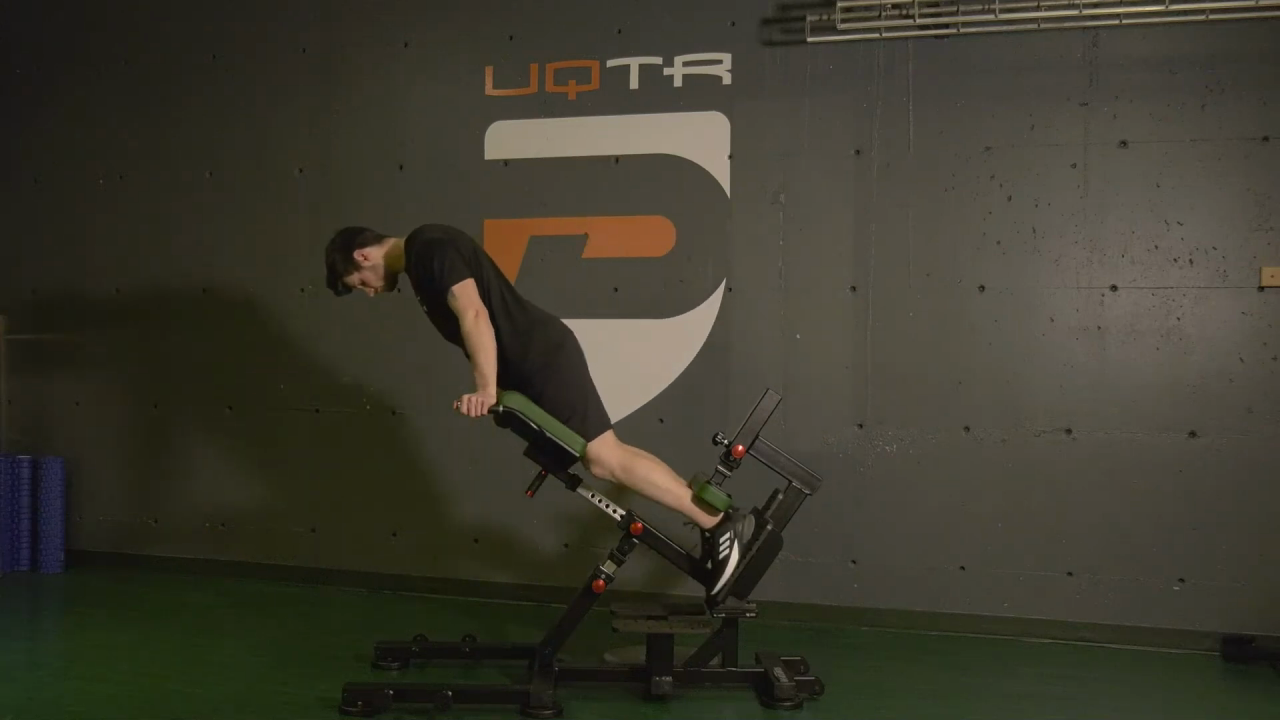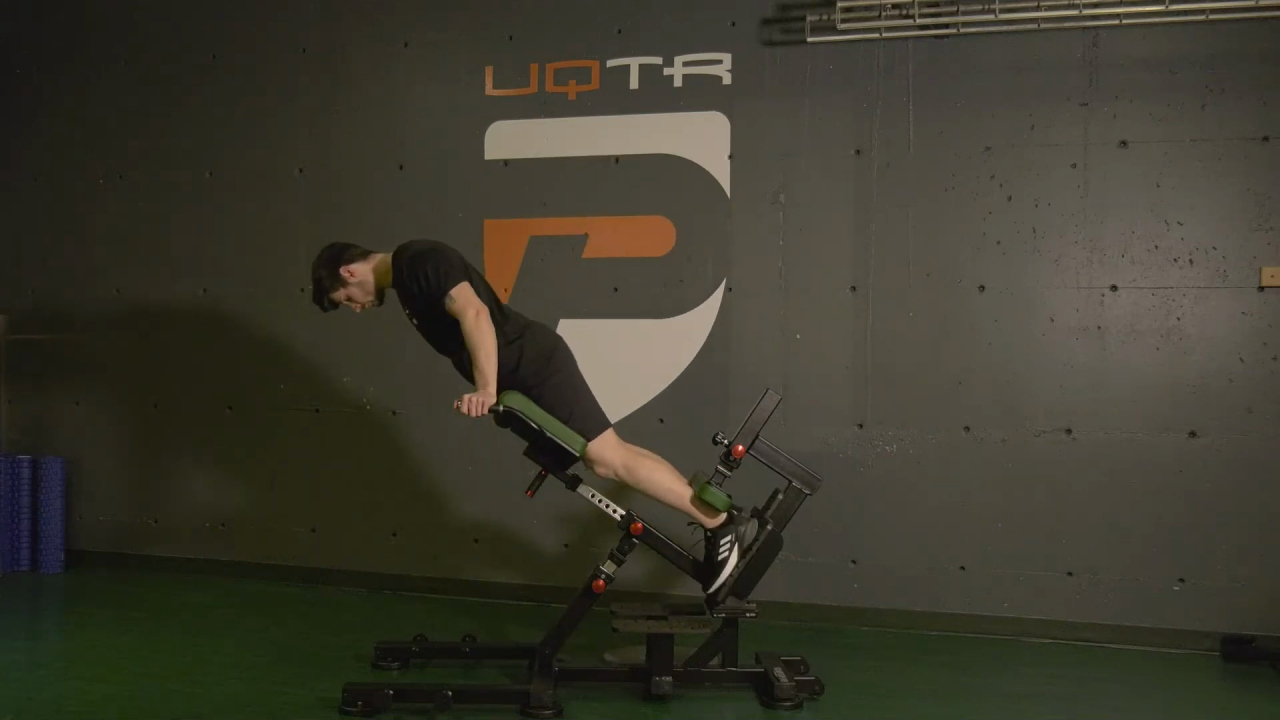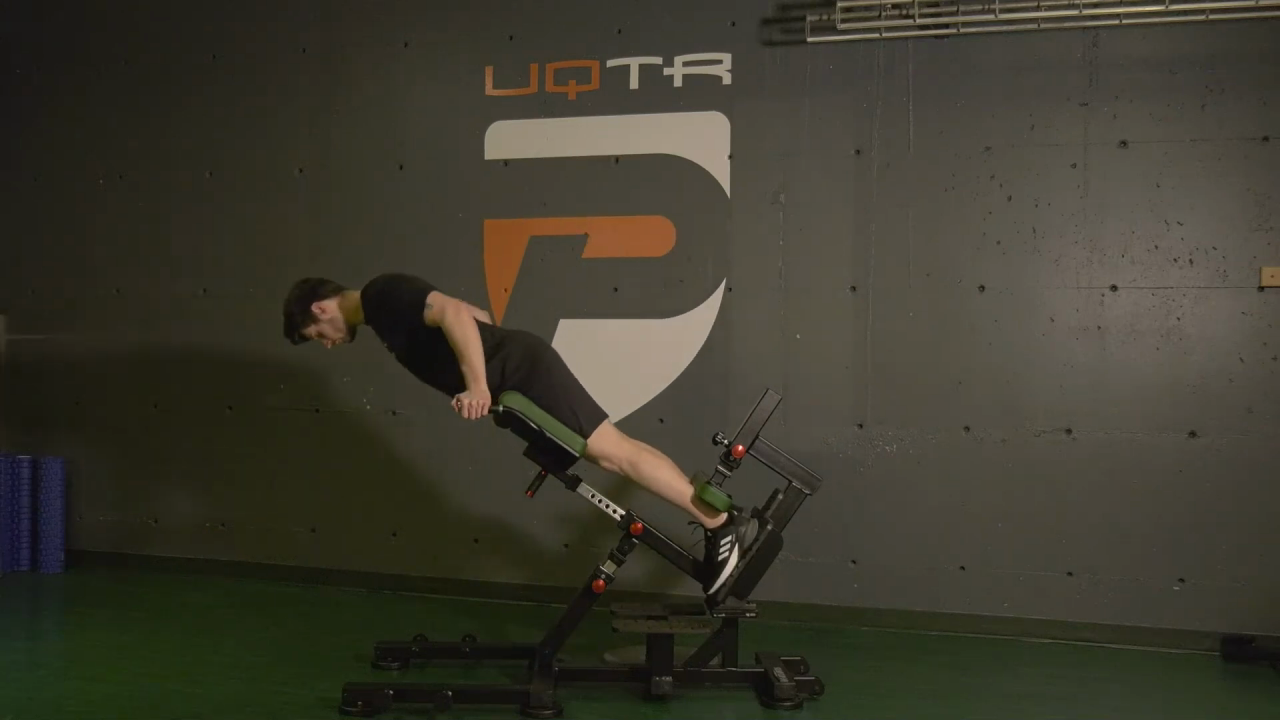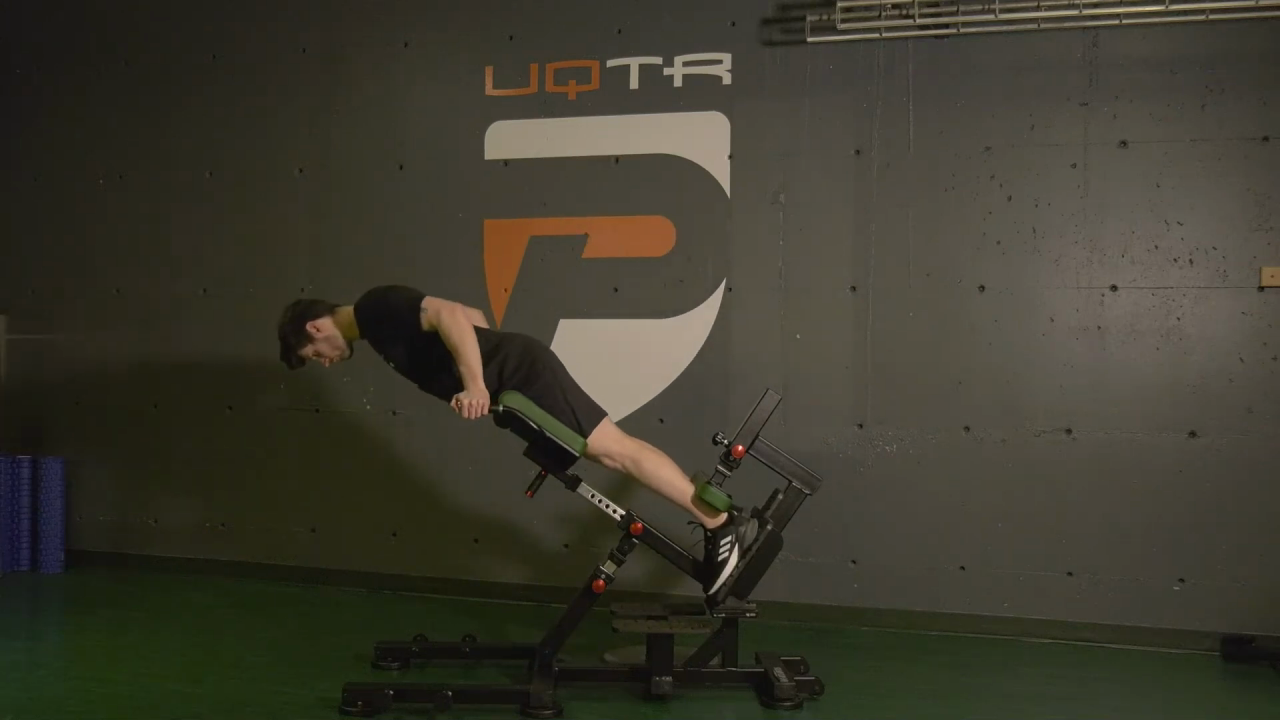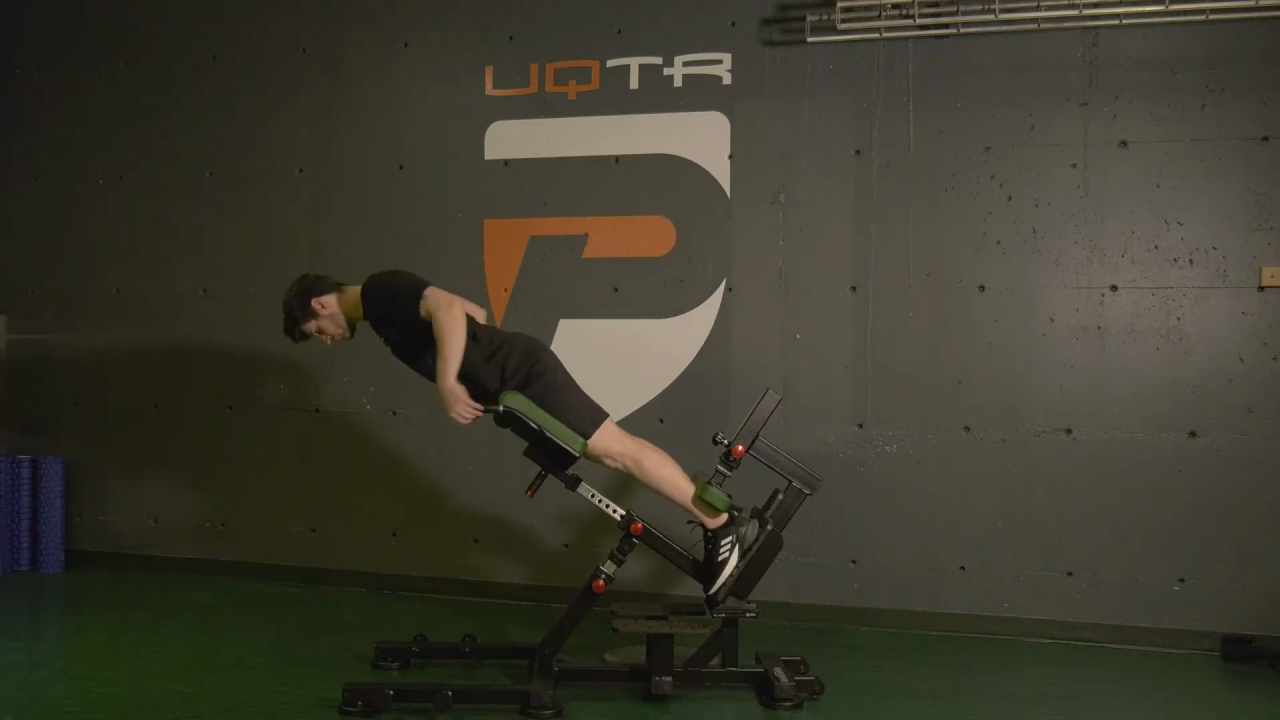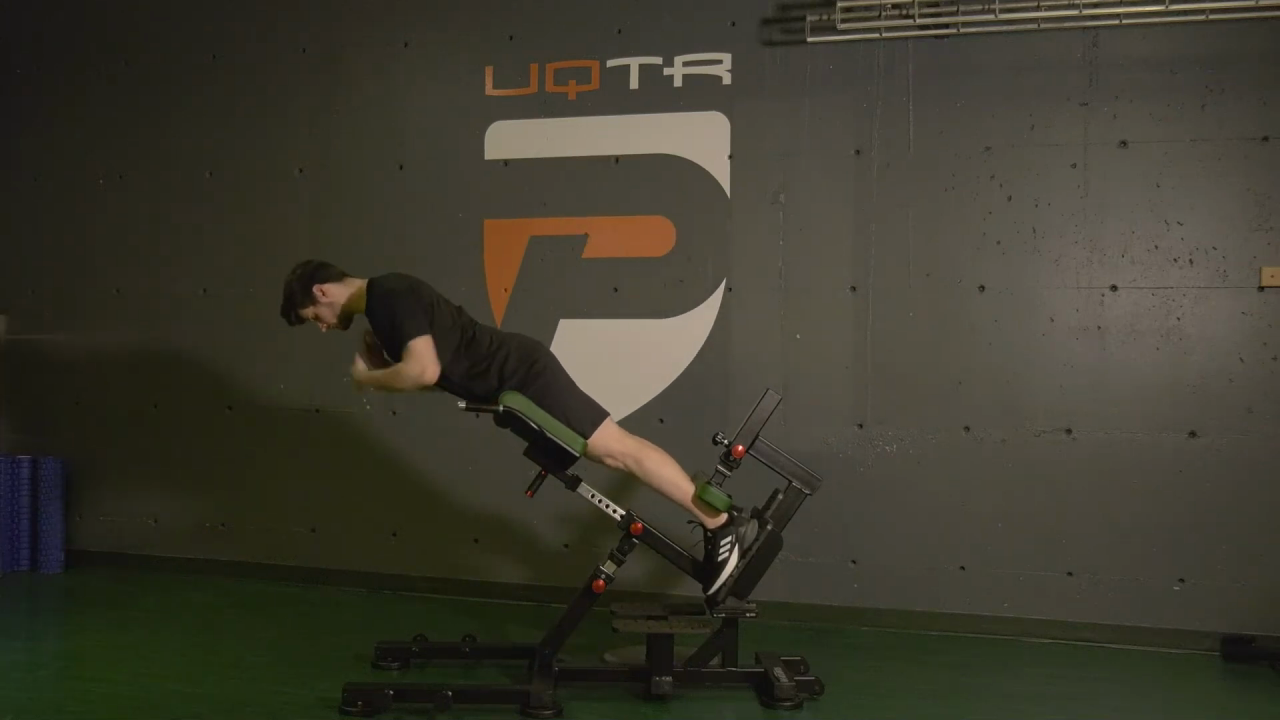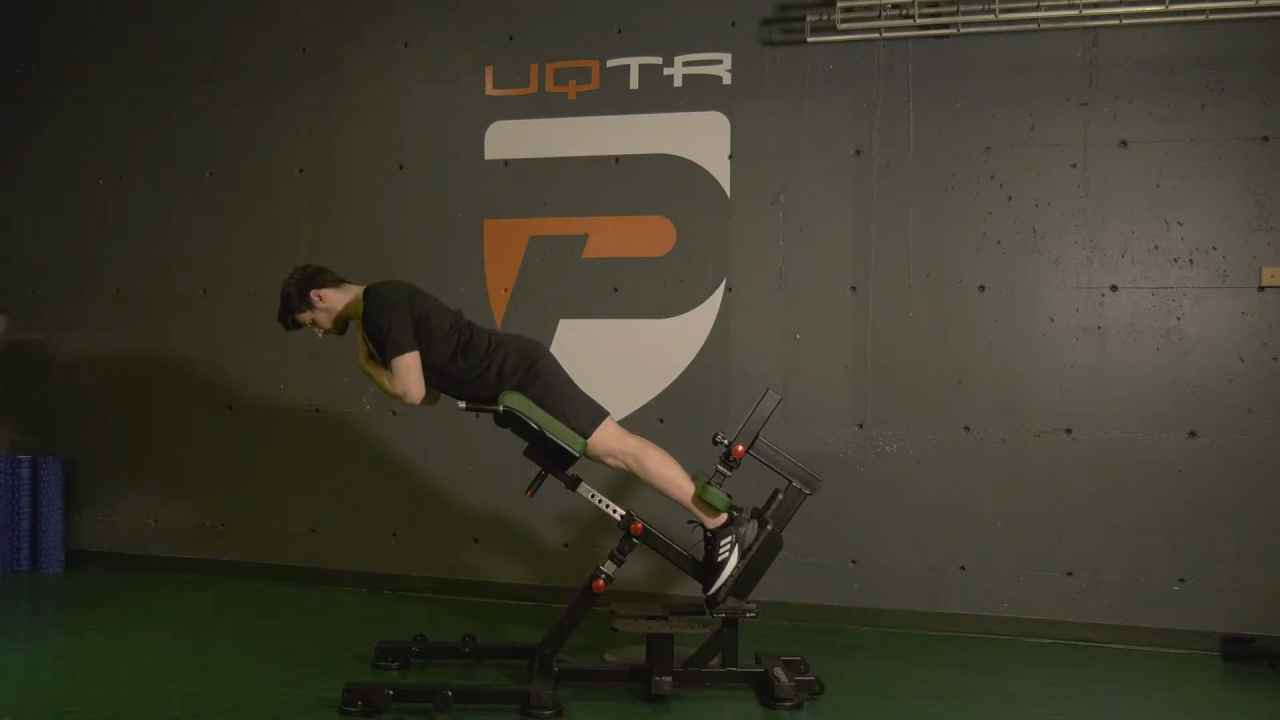
dt=0.3s
person 1, frame 1
left shoulder: (429, 247)
right shoulder: (419, 262)
left elbow: (474, 313)
left wrist: (485, 389)
right wrist: (490, 388)
left hip: (542, 356)
right hip: (532, 361)
left knee: (605, 459)
right knee: (606, 454)
left ankle: (720, 523)
right ankle: (711, 514)
person 1, frame 2
left shoulder: (419, 260)
right shoulder: (407, 277)
left elbow: (474, 313)
left wrist: (486, 389)
right wrist: (490, 388)
left hip: (535, 363)
right hip: (525, 369)
left knee: (608, 457)
right knee: (607, 456)
left ankle: (722, 523)
right ankle: (712, 513)
person 1, frame 3
left shoulder: (383, 294)
right shoulder: (381, 310)
left elbow: (454, 313)
right elbow: (478, 314)
left wrist: (478, 387)
left hip: (524, 370)
right hip: (515, 379)
left knee: (612, 450)
right knee: (610, 451)
left ankle: (723, 524)
right ankle: (715, 520)
person 1, frame 4
left shoulder: (376, 307)
right shoulder: (377, 323)
left elbow: (449, 315)
right elbow: (473, 313)
left wrist: (476, 385)
left hip: (522, 371)
right hip: (512, 379)
left knee: (613, 448)
right knee: (609, 451)
left ankle: (722, 523)
right ankle: (715, 522)
person 1, frame 5
left shoulder: (382, 288)
right shoulder: (378, 309)
left elbow: (449, 307)
right elbow: (476, 310)
left wrist: (448, 384)
left hip: (521, 371)
right hip: (512, 380)
left knee: (615, 448)
right knee: (613, 449)
left ankle: (723, 524)
right ankle: (715, 520)
person 1, frame 6
left shoulder: (388, 293)
right shoulder: (379, 308)
left elbow: (425, 370)
right elbow: (427, 371)
left wrist: (368, 378)
right wrist: (377, 362)
left hip: (520, 373)
right hip: (511, 379)
left knee: (614, 447)
right knee: (613, 448)
left ankle: (722, 524)
right ankle: (715, 520)
person 1, frame 7
left shoulder: (382, 303)
right shoulder: (379, 310)
left elbow: (411, 391)
right elbow: (429, 392)
left wrist: (368, 366)
right wrist: (375, 362)
left hip: (520, 373)
right hip: (512, 380)
left knee: (616, 447)
right knee: (612, 450)
left ankle: (722, 523)
right ankle: (714, 519)
